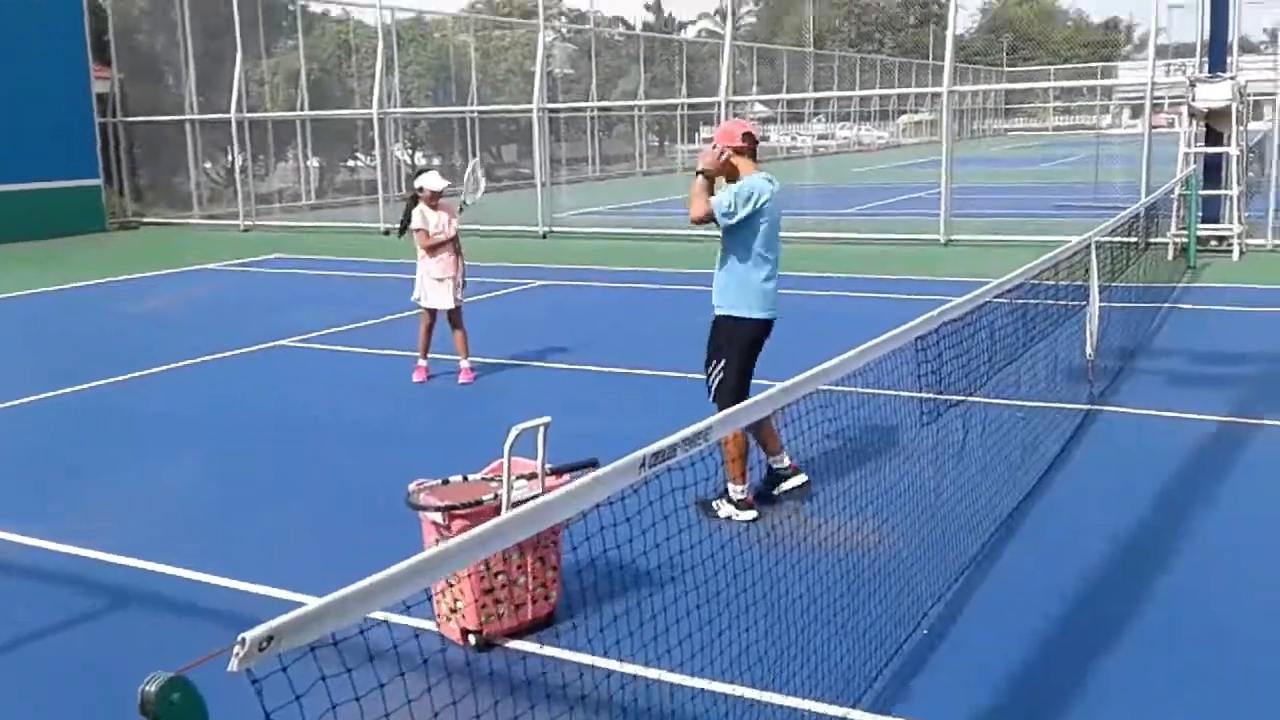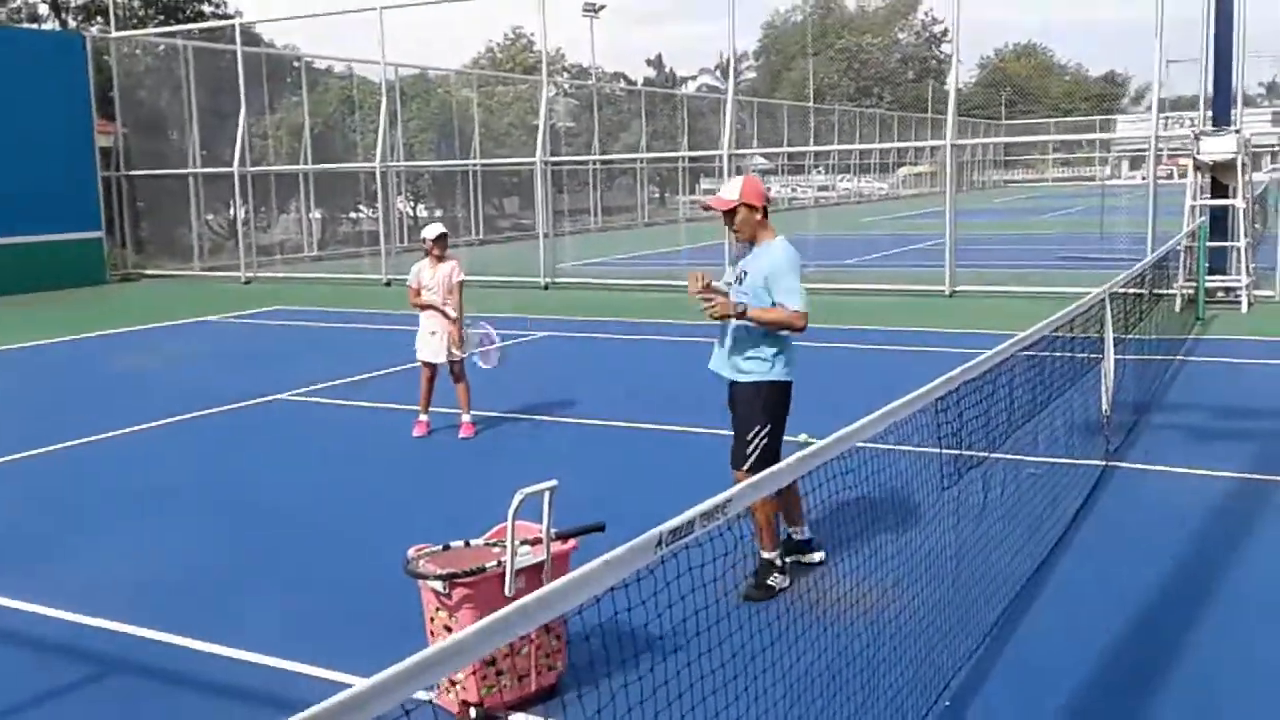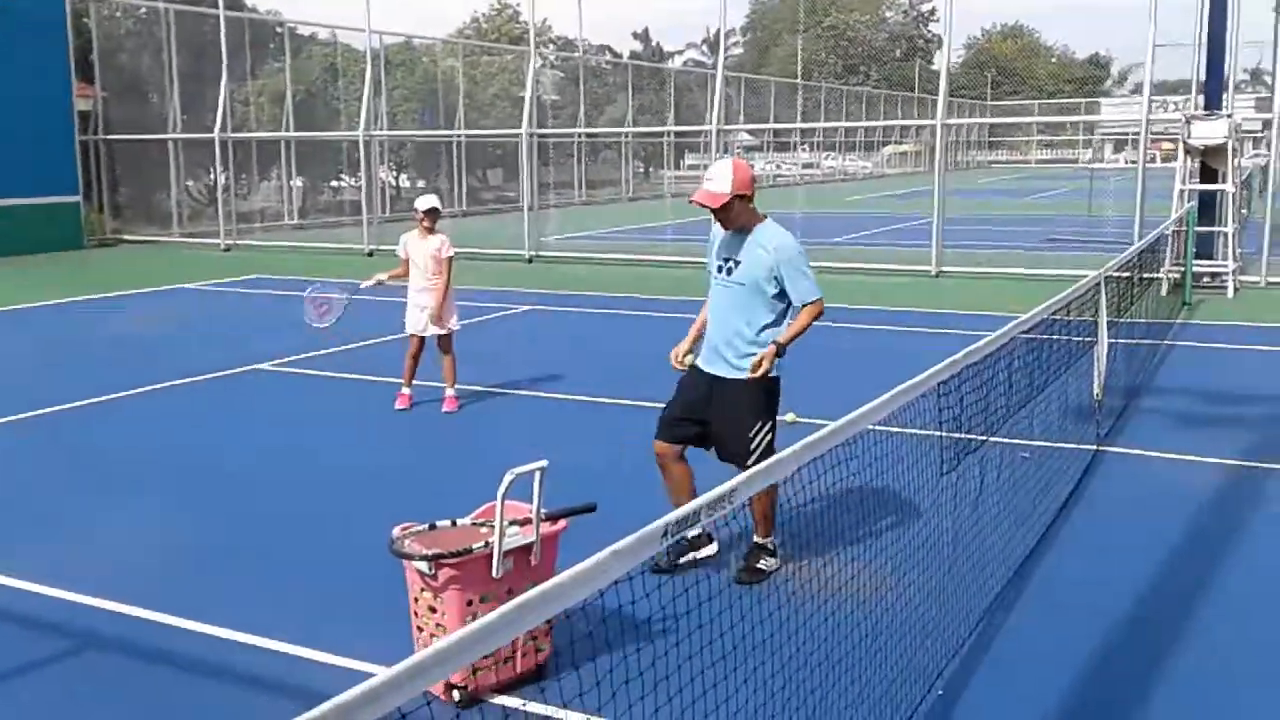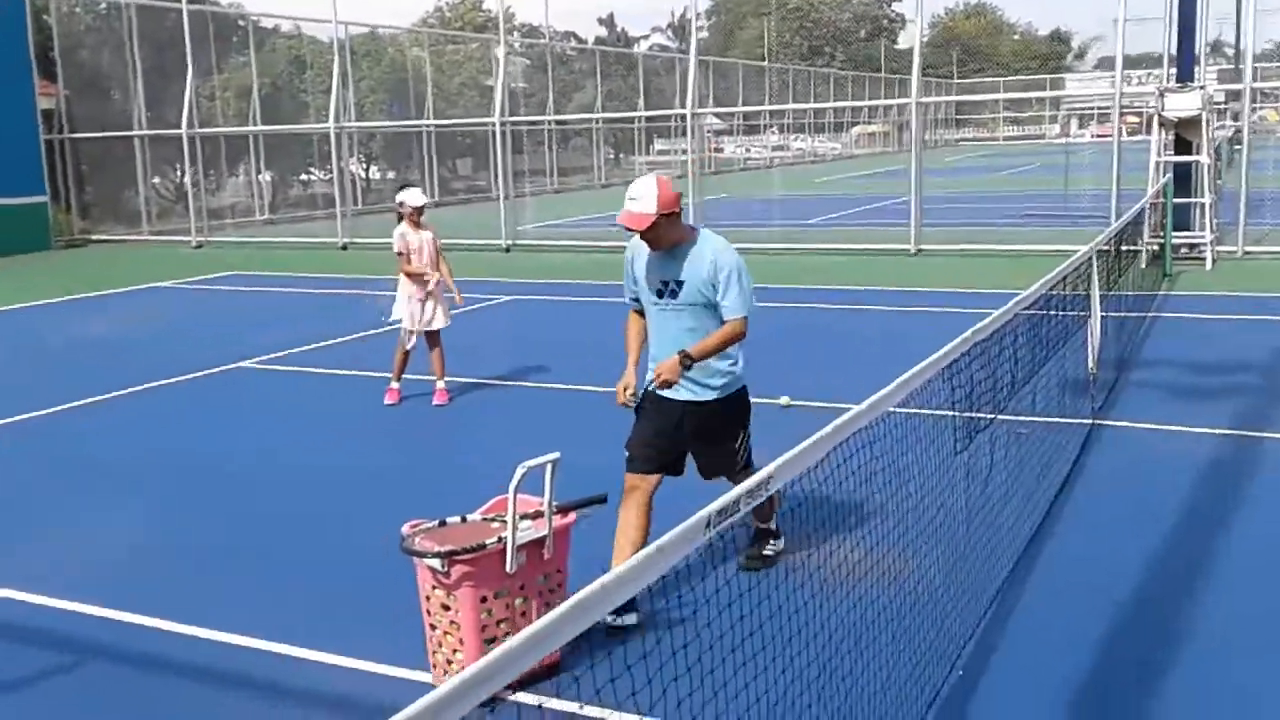
dt=0.4s
person 1, frame 1
left shoulder: (748, 188)
right shoulder: (756, 186)
left elbow: (698, 214)
right elbow: (706, 202)
left wrist: (703, 173)
right wrist: (712, 176)
left hip: (738, 312)
right hip: (750, 309)
left knee: (727, 405)
right knee: (738, 398)
left ankle: (737, 497)
right ankle: (782, 467)
person 1, frame 2
left shoulder: (781, 257)
right shoulder: (749, 252)
left elbow: (797, 319)
right elbow: (736, 300)
left wrist: (740, 310)
right wrist: (710, 292)
left hip: (765, 380)
right hip: (741, 376)
left knee: (748, 473)
right knee: (767, 468)
left ankle: (773, 563)
right ankle: (802, 540)
person 1, frame 3
left shoulder: (780, 245)
right shoulder: (719, 235)
left elbow: (813, 306)
left wrist: (777, 347)
right wrist: (691, 339)
left hip: (752, 377)
right hip: (707, 368)
left knee: (753, 468)
right knee: (666, 447)
left ankle: (763, 547)
right ankle: (694, 535)
person 1, frame 4
left shoulder: (719, 256)
right shoulder: (635, 254)
left elbow: (737, 327)
left wrist: (683, 359)
right wrist: (630, 368)
left hip: (719, 391)
right hip: (660, 393)
left knee: (740, 476)
right knee: (637, 484)
left ankle: (768, 529)
person 2, frame 1
left shoulder: (447, 210)
right shoulder: (418, 213)
left elbow: (456, 243)
right elbow: (425, 244)
left wrist: (461, 271)
right wrist: (448, 235)
left hip: (450, 273)
right hip: (430, 274)
left knee: (456, 320)
right knee: (427, 321)
left ankle: (465, 365)
right ankle: (421, 364)
person 2, frame 2
left shoulder: (453, 265)
right shoulder: (418, 268)
left elbow: (457, 299)
right elbow: (413, 299)
left wrist: (457, 327)
right wrist: (435, 303)
left hip: (451, 328)
right hip: (429, 329)
left knee: (458, 374)
right knee: (428, 375)
left ankle: (466, 419)
right ankle: (422, 419)
person 2, frame 3
left shoulder: (442, 241)
right shoulder: (407, 239)
left elbow: (445, 276)
right elbow: (405, 270)
left wrist: (439, 304)
right wrist: (385, 275)
left hip: (439, 301)
right hip: (417, 302)
left knee: (446, 348)
right knee: (414, 350)
left ankle: (450, 394)
right ankle: (405, 391)
person 2, frame 4
left shoulder: (429, 231)
right shoulder: (400, 233)
left elbow: (439, 261)
right elbow: (405, 268)
left wrist: (453, 288)
right wrist: (427, 273)
left hip: (433, 294)
right hip: (411, 295)
left knee: (435, 341)
right knee: (405, 343)
left ankle: (440, 386)
right ankle: (394, 385)
